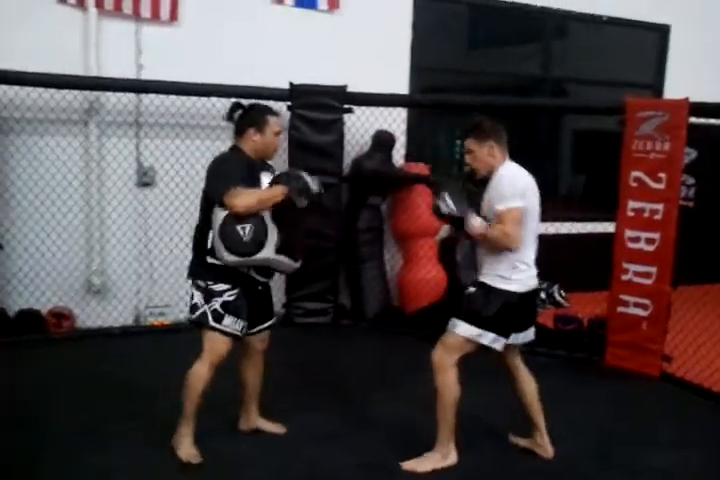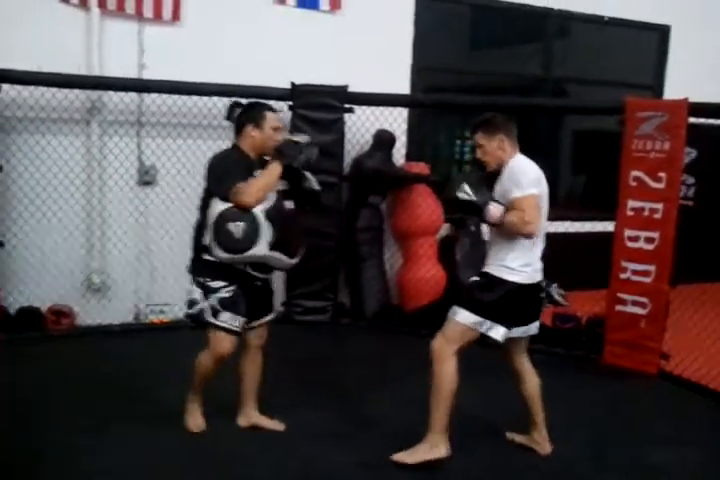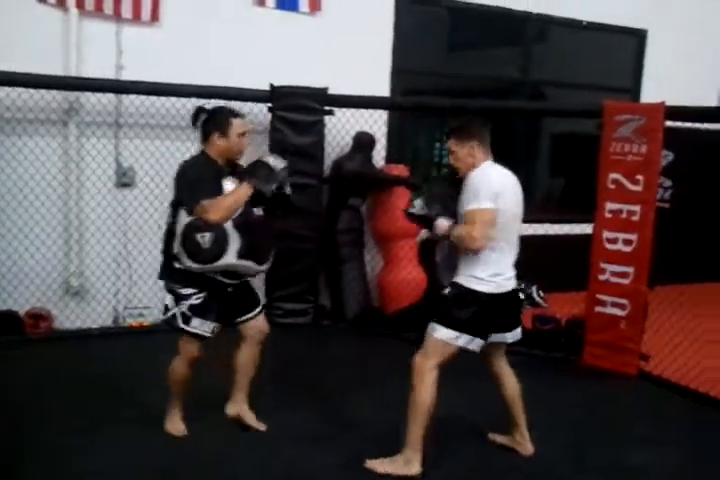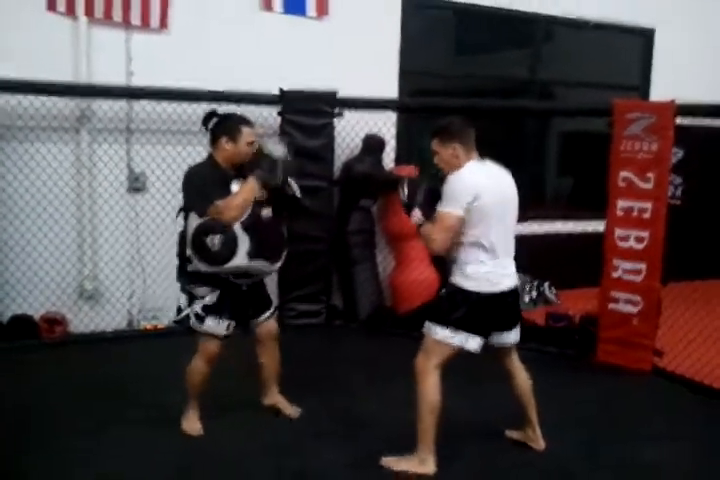
dt=0.2s
person 1, frame 1
left shoulder: (506, 179)
right shoulder: (515, 177)
left elbow: (509, 238)
left wrist: (471, 222)
right wrist: (476, 221)
left hip: (500, 291)
right hip: (522, 289)
left knee: (443, 358)
right knee: (514, 361)
left ankle: (445, 449)
right ankle: (541, 440)
person 1, frame 2
left shoulder: (517, 170)
right shoulder: (529, 169)
left elbow: (528, 224)
left wrist: (488, 208)
right wrist: (488, 208)
left hip: (503, 281)
right hip: (528, 281)
left knee: (443, 348)
right knee: (518, 357)
left ankle: (435, 441)
right ankle: (539, 436)
person 1, frame 3
left shoulder: (479, 180)
right shoulder: (508, 178)
left elbow: (475, 239)
left wrist: (439, 222)
right wrist: (452, 220)
left hip: (474, 291)
right hip: (505, 289)
left knee: (424, 365)
right knee: (498, 361)
right ankle: (521, 436)
person 1, frame 4
left shoulder: (460, 181)
right shoulder: (503, 175)
left elbow: (438, 243)
left wrist: (416, 212)
left hip: (471, 291)
right hip: (506, 286)
left knee: (426, 365)
right knee: (510, 358)
left ankle: (424, 457)
right ankle: (533, 432)
person 2, frame 1
left shoulder: (261, 169)
right shoulder: (227, 165)
left elbow: (265, 212)
right elbow: (240, 203)
right wrist: (284, 188)
left hip: (253, 273)
right hip: (219, 275)
left knee: (257, 345)
right knee: (215, 352)
left ankle: (250, 415)
right ankle: (185, 431)
person 2, frame 2
left shoulder: (262, 166)
right shoulder: (225, 163)
right elbow: (248, 197)
right wrist: (280, 164)
left hip: (254, 269)
right hip: (220, 271)
left knee: (256, 340)
right knee: (222, 347)
left ankle: (249, 411)
right ankle: (194, 401)
person 2, frame 3
left shoulder: (234, 170)
right shoulder: (193, 171)
left elbow: (247, 211)
right elbow: (213, 213)
left wrist: (267, 185)
right wrist: (250, 184)
left hip: (232, 272)
right hip: (194, 277)
left knee: (257, 331)
right knee: (190, 351)
left ankle: (238, 404)
right ankle: (174, 410)
person 2, frame 4
left shoulder: (242, 173)
right shoulder: (200, 176)
left elbow: (255, 210)
right elbow: (227, 214)
left wrist: (273, 184)
right wrist: (256, 179)
left hip: (245, 272)
right hip: (208, 278)
left knee: (269, 332)
right knee: (209, 349)
left ankle: (272, 394)
right ankle: (191, 411)
person 3, frame 1
left shoulder: (359, 161)
right shoulder: (380, 163)
right elbow: (399, 177)
right wrist: (426, 179)
left hip: (353, 216)
right hip: (368, 217)
left knee: (355, 263)
right knee: (371, 263)
left ankle: (359, 310)
right ankle: (374, 310)
person 3, frame 2
left shoulder: (360, 160)
right shoulder: (381, 162)
right elbow: (399, 176)
right wrist: (426, 178)
left hip: (353, 215)
right hip: (368, 216)
left knee: (355, 262)
right knee: (370, 261)
left ankle: (359, 308)
right ankle: (374, 308)
person 3, frame 3
left shoulder: (340, 163)
right shoulder: (361, 165)
right elbow: (380, 179)
right wrist: (406, 181)
left hip: (334, 217)
right hip: (349, 219)
left knee: (336, 264)
right knee: (351, 263)
left ankle: (340, 310)
right ankle: (354, 310)
person 3, frame 4
left shoulder: (349, 165)
right shoulder: (370, 166)
right elbow: (388, 180)
left hip: (344, 219)
right hip: (360, 219)
left knee: (346, 265)
right knee: (363, 263)
left ankle: (352, 311)
right ankle: (368, 310)
